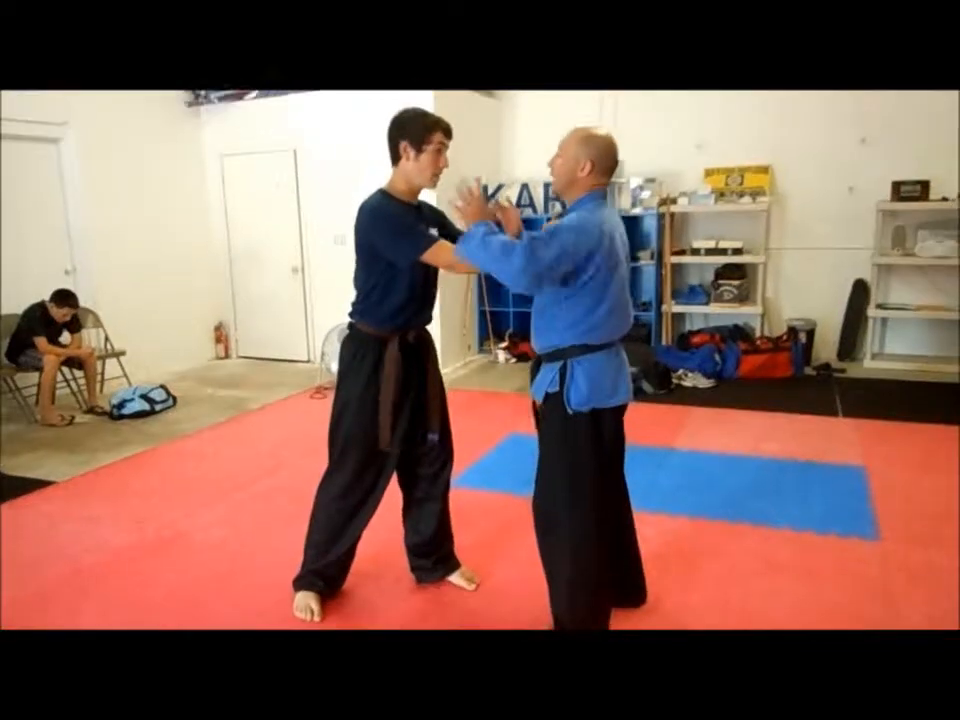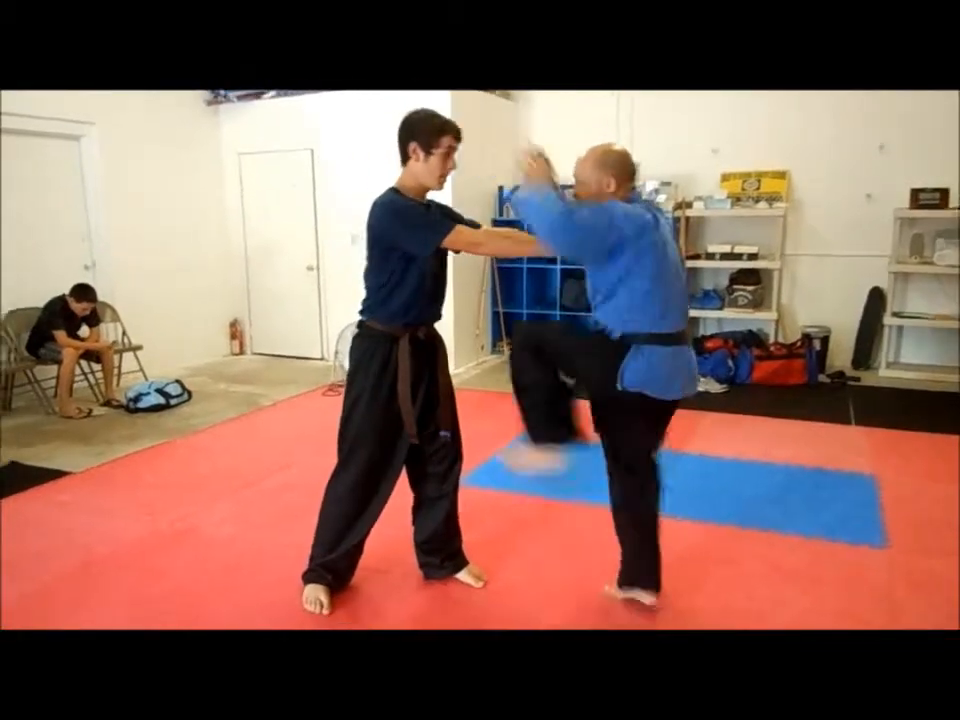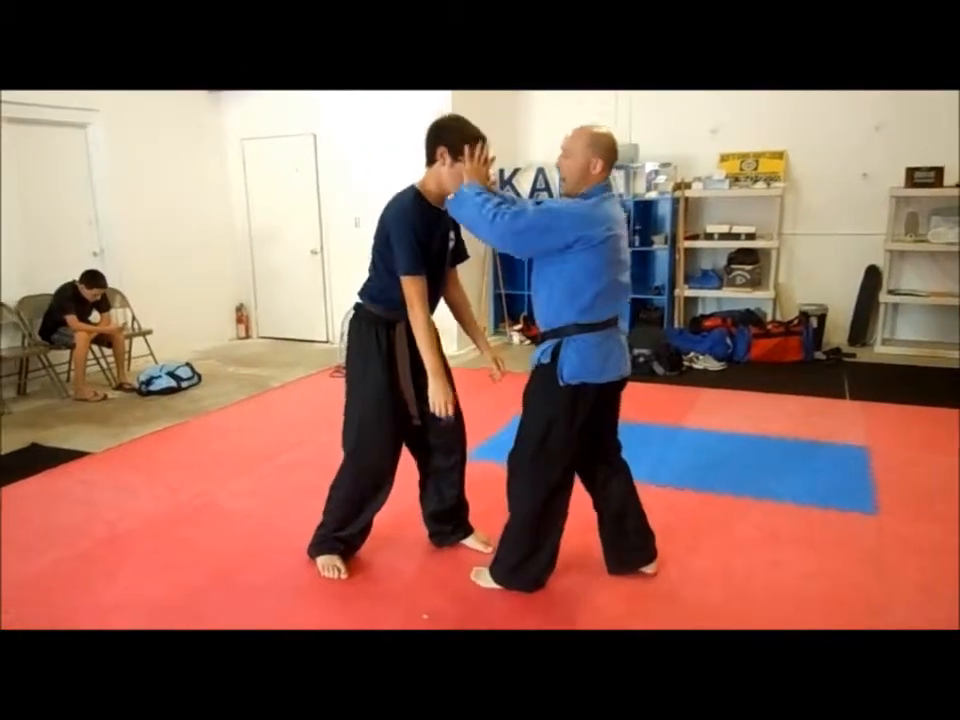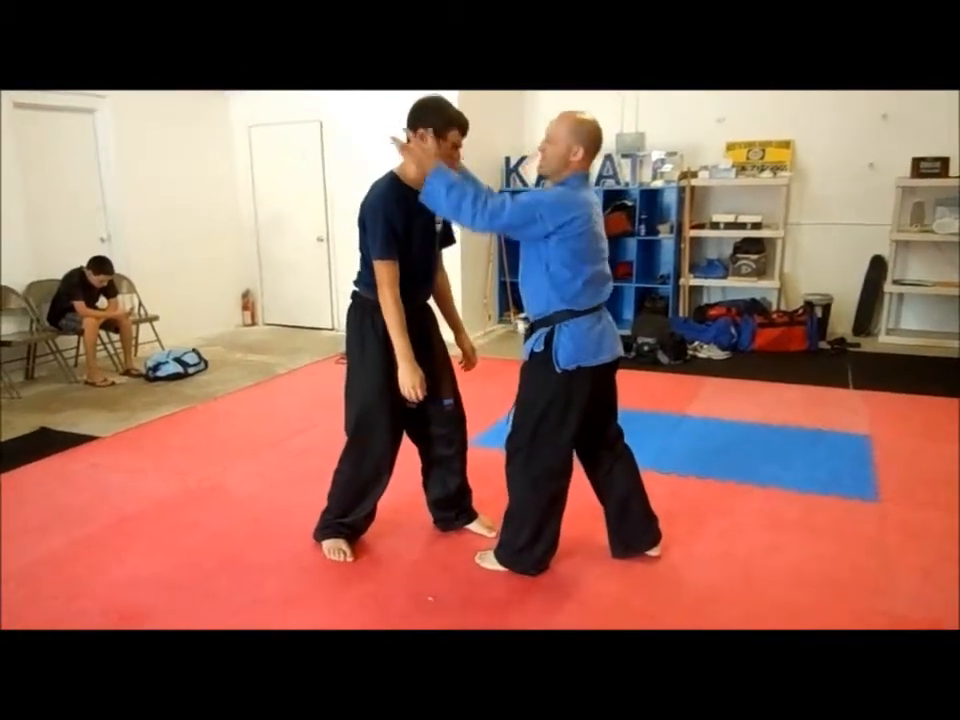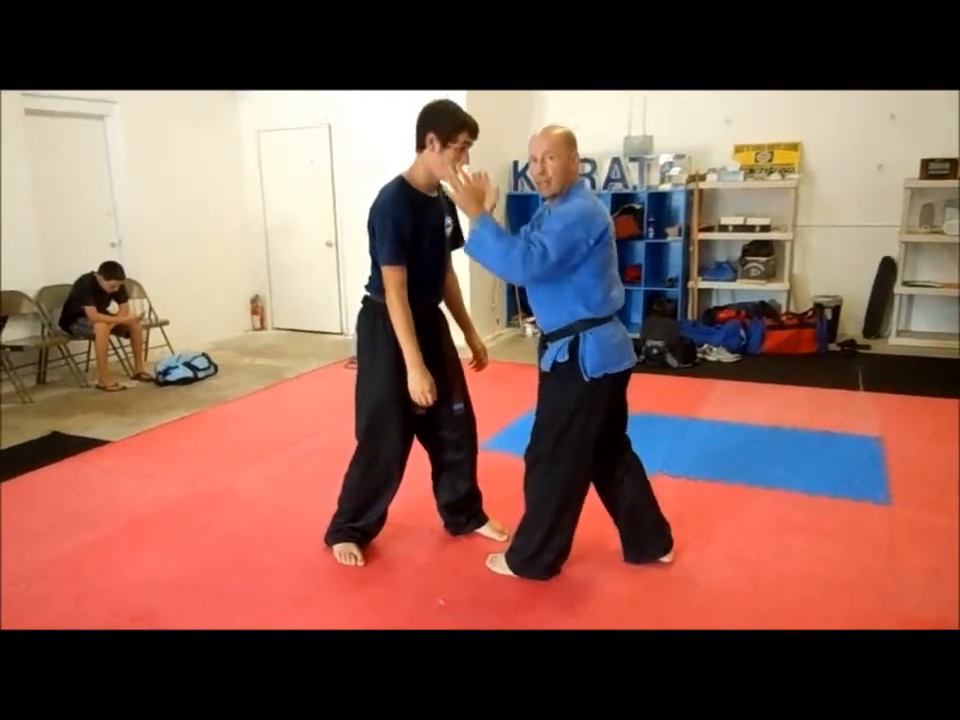
dt=1s
person 1, frame 1
left shoulder: (428, 215)
right shoulder: (379, 213)
right elbow: (453, 260)
left hip: (415, 348)
right hip: (372, 354)
left knee: (430, 459)
right knee: (355, 469)
left ankle: (433, 559)
right ankle: (316, 578)
person 1, frame 2
left shoulder: (433, 212)
right shoulder: (393, 210)
left elbow: (486, 237)
right elbow: (479, 241)
left wrist: (548, 246)
left hip: (423, 346)
right hip: (382, 351)
left knee: (440, 456)
right knee: (364, 465)
left ankle: (441, 557)
right ankle: (323, 572)
person 1, frame 3
left shoulder: (445, 214)
right shoulder: (405, 212)
left elbow: (450, 286)
right elbow: (416, 301)
left wrist: (482, 344)
right wrist: (436, 377)
left hip: (415, 332)
right hip: (379, 336)
left knee: (445, 435)
right knee: (373, 447)
left ankle: (449, 526)
right ankle: (331, 542)
person 1, frame 4
right shoulder: (384, 199)
right elbow: (387, 288)
left wrist: (459, 332)
right wrist: (405, 362)
left hip: (419, 317)
right hip: (376, 324)
left knee: (446, 421)
right knee: (374, 434)
left ankle: (454, 511)
right ankle: (336, 526)
person 1, frame 5
left shoulder: (443, 200)
right shoulder: (393, 203)
right elbow: (395, 292)
left wrist: (470, 333)
right wrist: (414, 367)
left hip: (430, 321)
right hip: (387, 329)
left knee: (455, 424)
right knee: (384, 438)
left ankle: (464, 514)
right ankle: (347, 530)
person 2, frame 1
left shoulder: (582, 226)
right shoulder: (599, 219)
left elbow: (522, 270)
right elbow: (552, 267)
left wrist: (477, 227)
right wrist: (518, 235)
left hip: (577, 380)
right hip: (600, 372)
left knee: (564, 506)
right knee: (602, 489)
left ankle: (580, 618)
right ankle: (622, 585)
person 2, frame 2
left shoulder: (623, 220)
right shoulder: (643, 220)
left elbow: (560, 222)
left wrist: (536, 185)
left hip: (633, 362)
right hip: (657, 365)
left knee: (532, 341)
right knee: (632, 472)
left ankle: (550, 437)
right ankle: (640, 579)
person 2, frame 3
left shoulder: (580, 216)
right shoulder: (601, 210)
left elbow: (506, 229)
right elbow: (529, 221)
left wrist: (471, 187)
right wrist: (485, 190)
left hip: (572, 358)
right hip: (601, 353)
left knee: (537, 468)
right knee: (600, 459)
left ankle: (517, 569)
right ankle: (634, 552)
person 2, frame 4
left shoulder: (558, 203)
right shoulder: (573, 199)
left elbow: (484, 212)
right elbow: (502, 207)
left wrist: (431, 169)
right wrist: (447, 168)
left hip: (563, 345)
right hip: (591, 338)
left knee: (535, 454)
right knee: (602, 442)
left ankle: (521, 553)
right ankle: (638, 534)
person 2, frame 5
left shoulder: (581, 213)
right shoulder: (553, 210)
left elbow: (525, 265)
right elbow: (521, 257)
left wrist: (476, 214)
right wrist: (481, 213)
left hip: (583, 354)
right hip: (594, 350)
left knee: (553, 460)
right knee: (608, 451)
left ankle: (532, 558)
right ankle: (650, 541)
